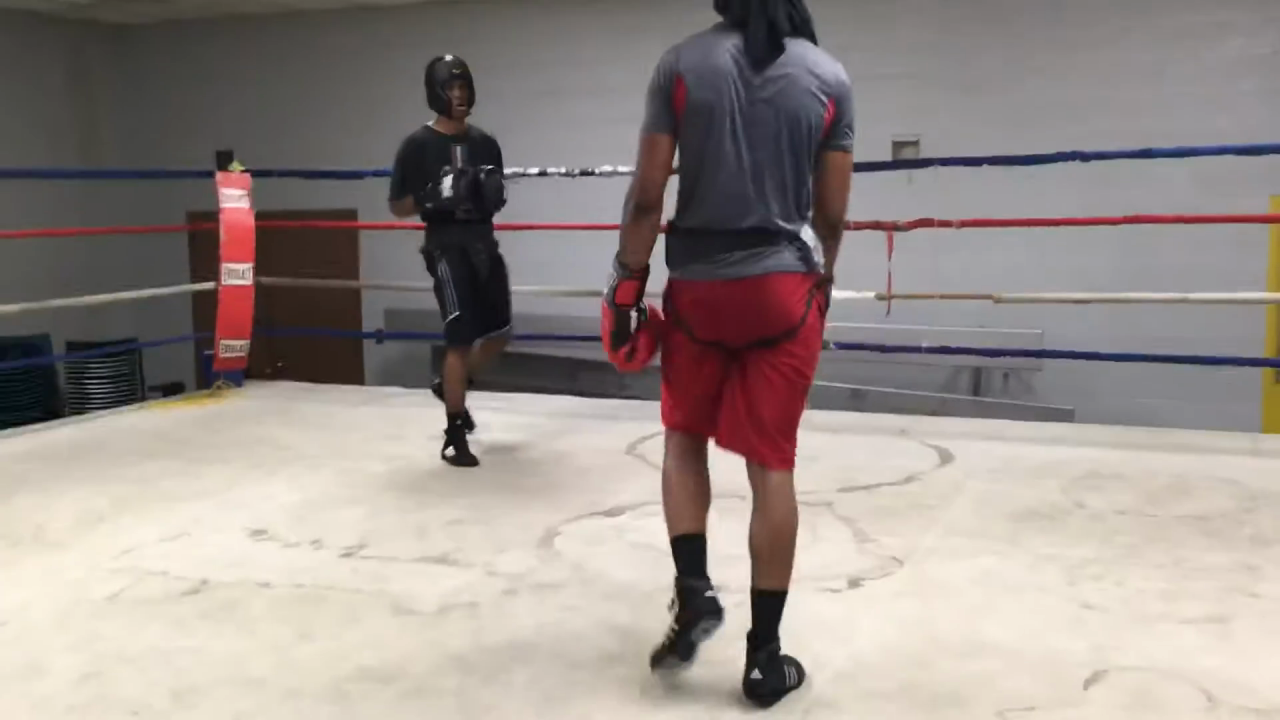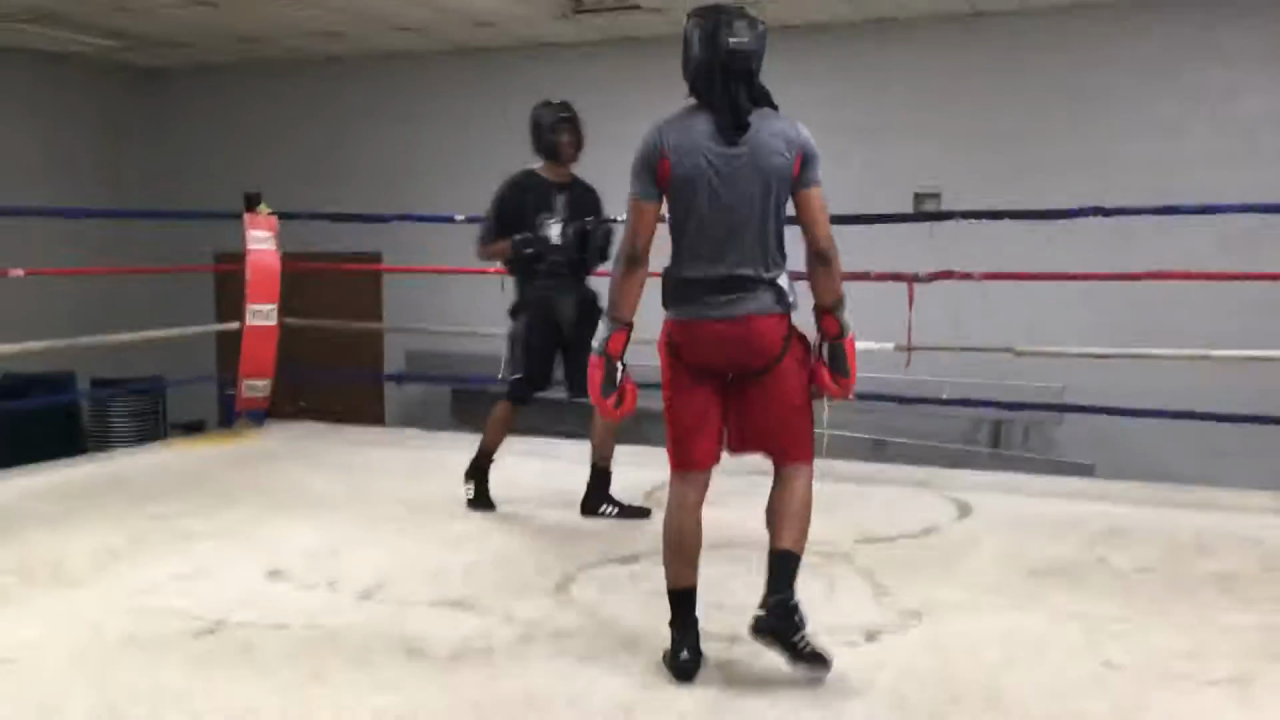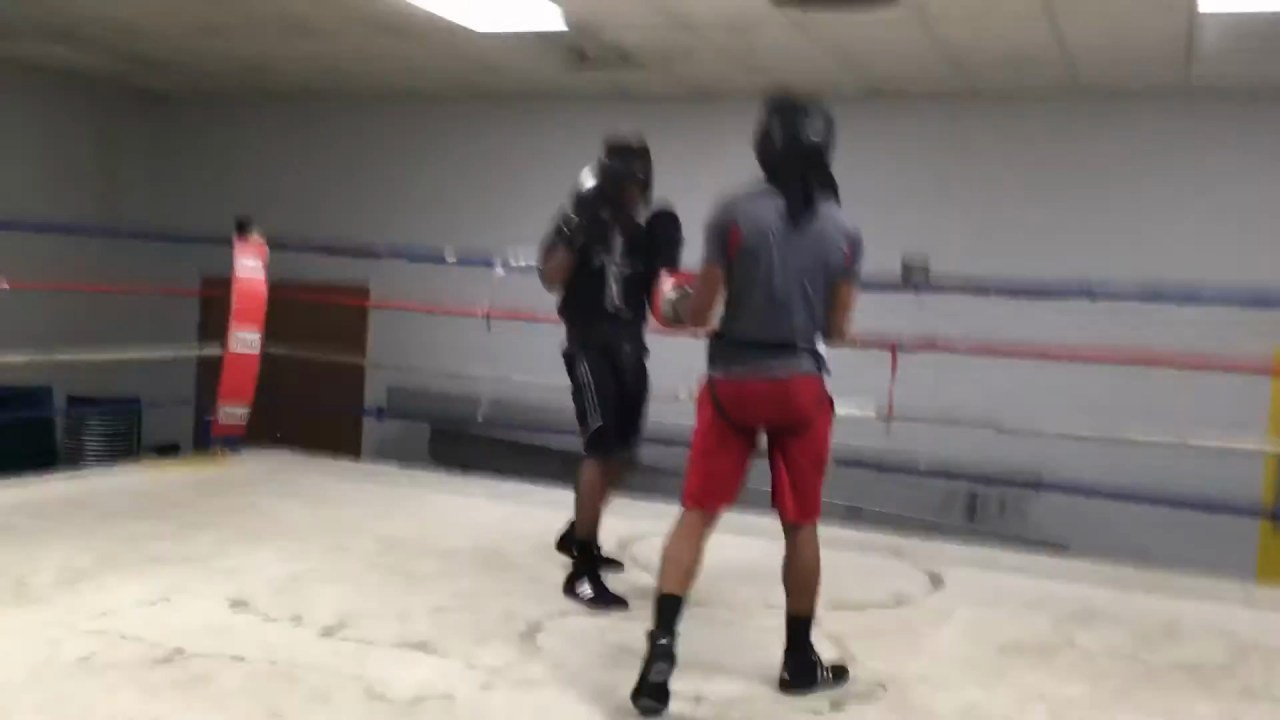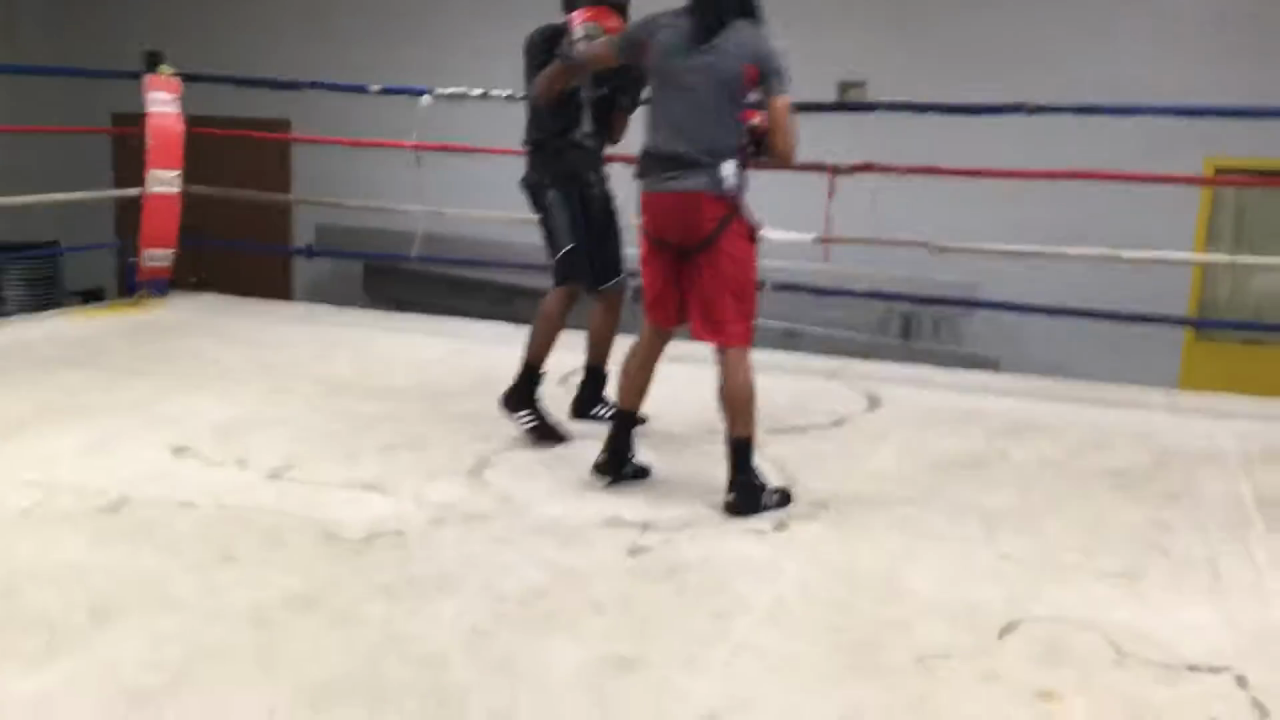
dt=0.5s
person 1, frame 1
left shoulder: (680, 65)
right shoulder: (827, 78)
left elbow: (647, 198)
right elbow: (831, 215)
left wrist: (625, 287)
right wrist: (815, 293)
left hip: (699, 291)
right hip: (782, 290)
left knee: (684, 439)
right knee: (771, 470)
left ankle: (694, 593)
right ankle: (763, 654)
person 1, frame 2
left shoulder: (663, 141)
right shoulder: (791, 138)
left elbow: (635, 253)
right elbow: (820, 248)
left wrist: (613, 340)
right wrist: (832, 329)
left hip: (689, 330)
right hip: (765, 326)
left knee: (688, 483)
right knee: (794, 464)
left ankle: (683, 636)
right ankle: (779, 602)
person 1, frame 3
left shoulder: (734, 213)
right shoulder: (844, 231)
left elbow: (695, 312)
right elbow: (836, 328)
left wrist: (670, 301)
left hip: (733, 383)
right hip: (801, 388)
left knee: (696, 515)
right knee: (801, 527)
left ankle: (661, 646)
right ankle: (798, 659)
person 1, frame 4
right shoulder: (756, 48)
left elbow: (588, 59)
right elbow: (783, 149)
left wrist: (552, 76)
right wrist: (756, 136)
left hip: (660, 198)
right hip: (713, 204)
left knee: (656, 330)
right knee: (733, 345)
left ankle: (616, 451)
right ankle: (743, 480)
person 2, frame 1
left shoulder: (485, 143)
right shoulder: (418, 145)
right elbow: (397, 207)
left wrist: (493, 192)
right wrist: (431, 198)
left hip: (484, 242)
right hip: (447, 246)
left knee: (497, 334)
right knee: (459, 338)
left ankle: (449, 390)
right ankle: (453, 436)
person 2, frame 2
left shoulder: (585, 194)
right shoulder: (518, 188)
right elbow: (486, 250)
left wrist: (598, 244)
right wrist: (530, 243)
left hip: (578, 299)
right hip: (536, 302)
right knee: (516, 396)
left ankle: (598, 493)
right ankle: (477, 473)
person 2, frame 3
left shoulder: (646, 233)
right shoulder: (576, 224)
left elbow: (656, 299)
right elbow: (550, 279)
left wrist: (667, 255)
right wrist: (577, 222)
left hip: (630, 348)
right hip: (589, 346)
left knee: (619, 454)
right knee: (600, 451)
left ankle: (577, 536)
right ankle: (583, 572)
person 2, frame 4
right shoulder: (547, 40)
right elbow: (545, 98)
left wrist: (630, 91)
right wrist: (572, 40)
left hip: (592, 178)
right hip: (554, 176)
left knee: (612, 290)
right knee: (572, 282)
left ankle: (590, 395)
right ankle: (523, 392)
